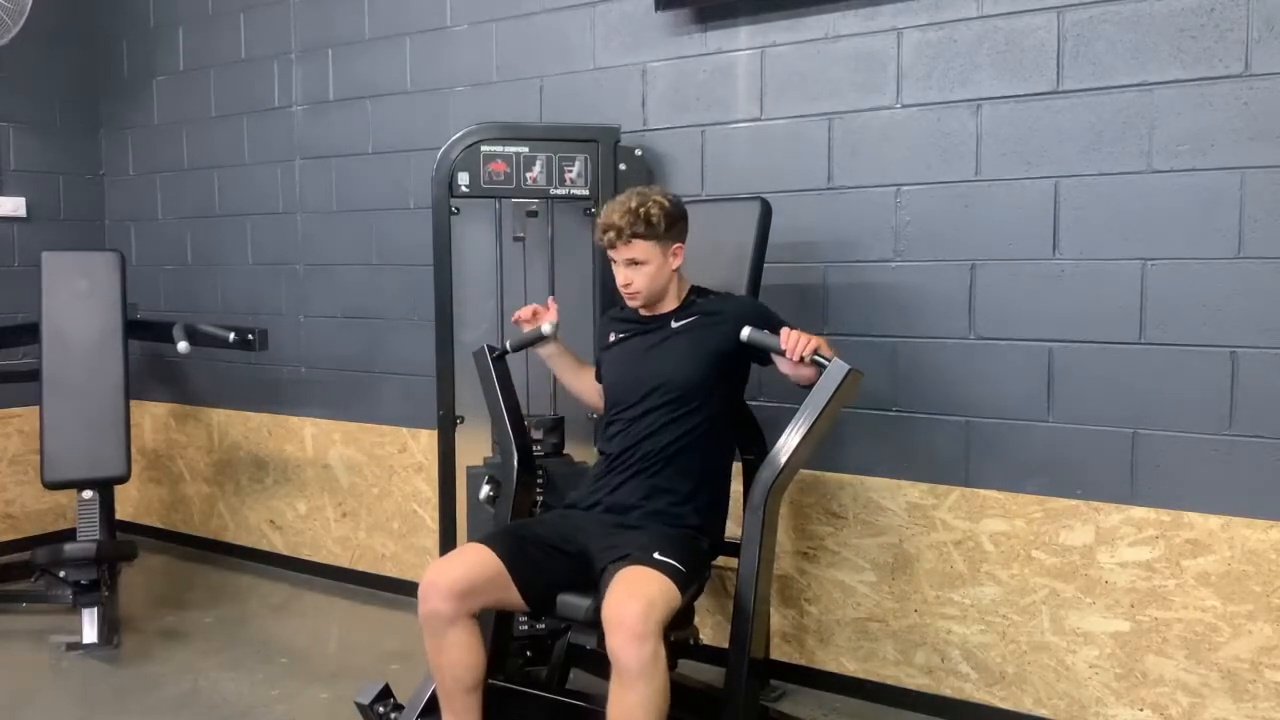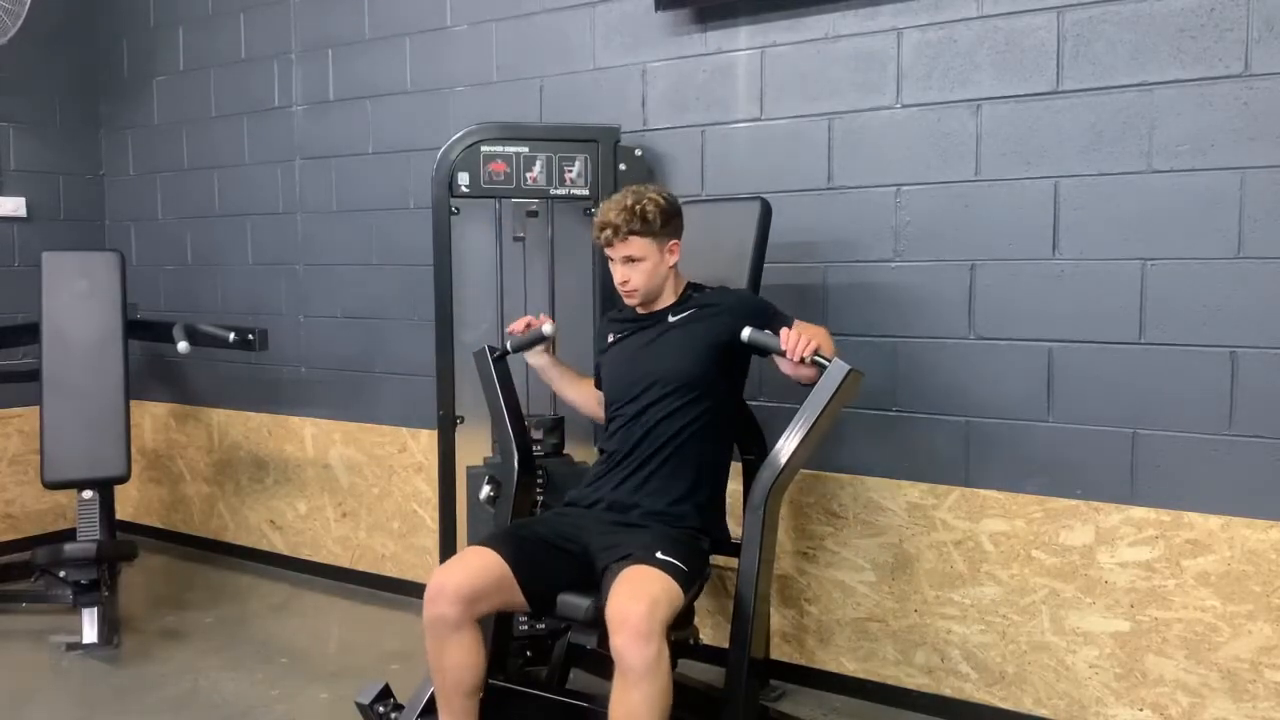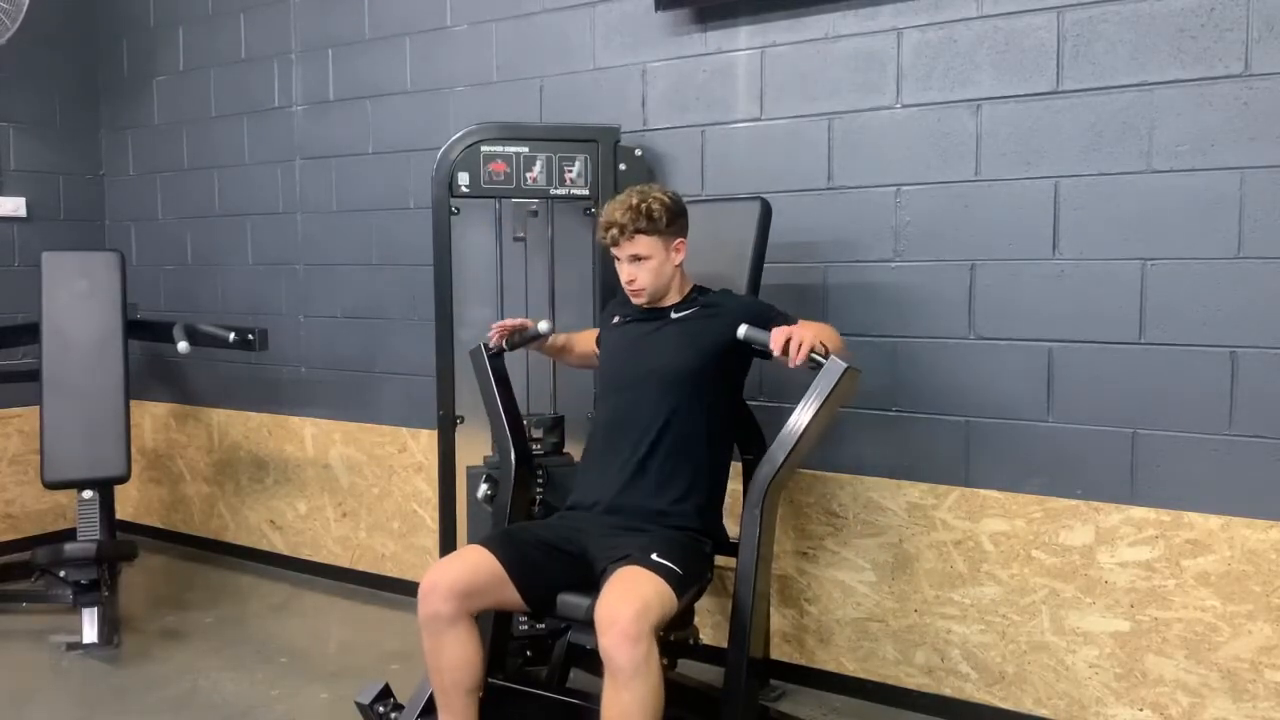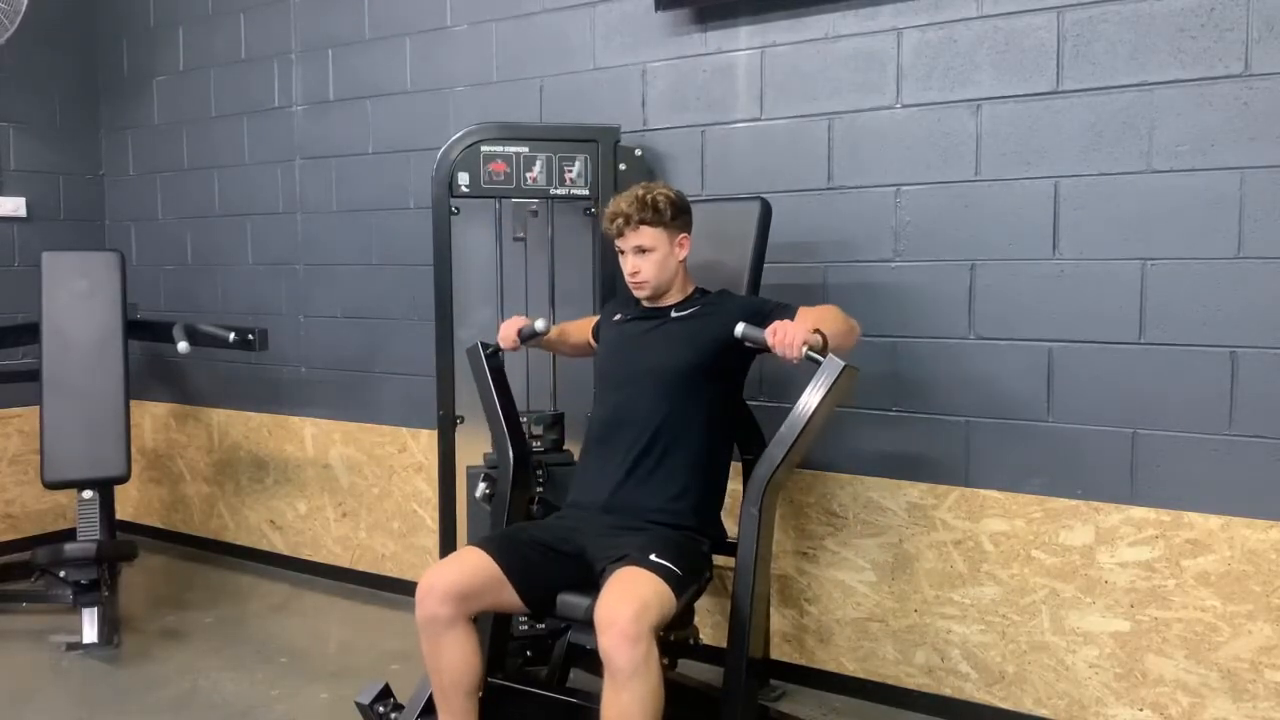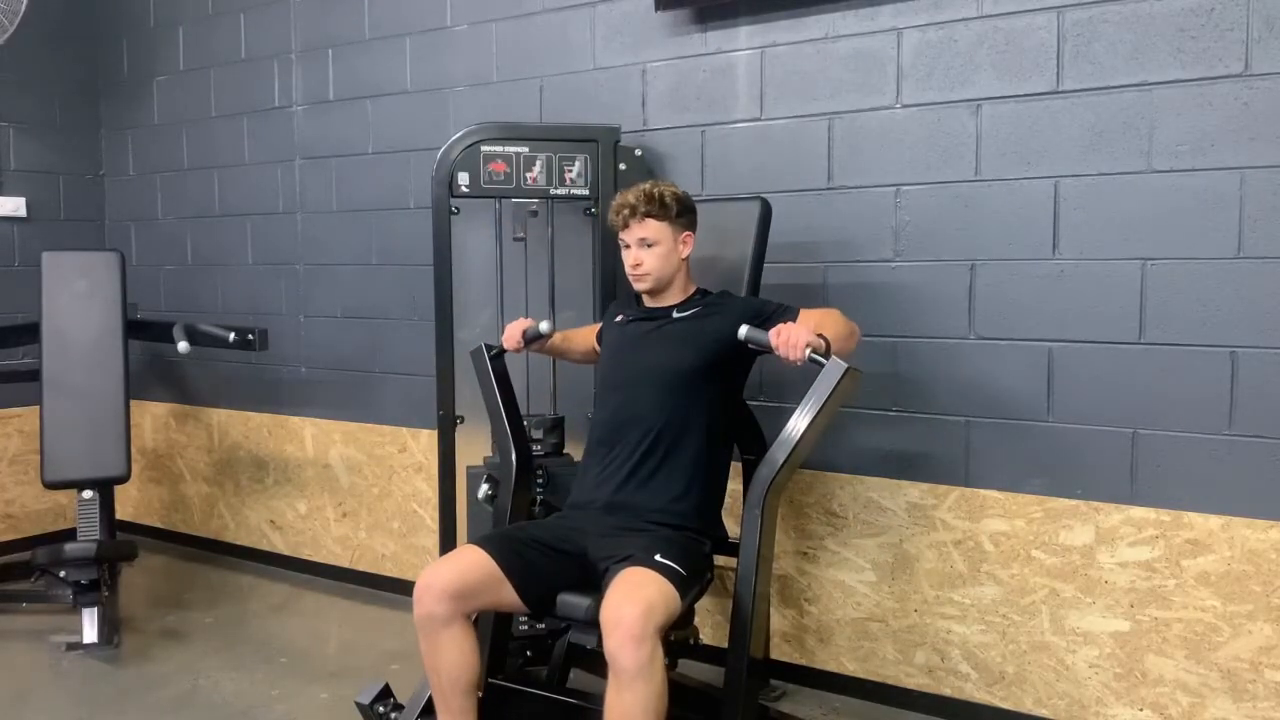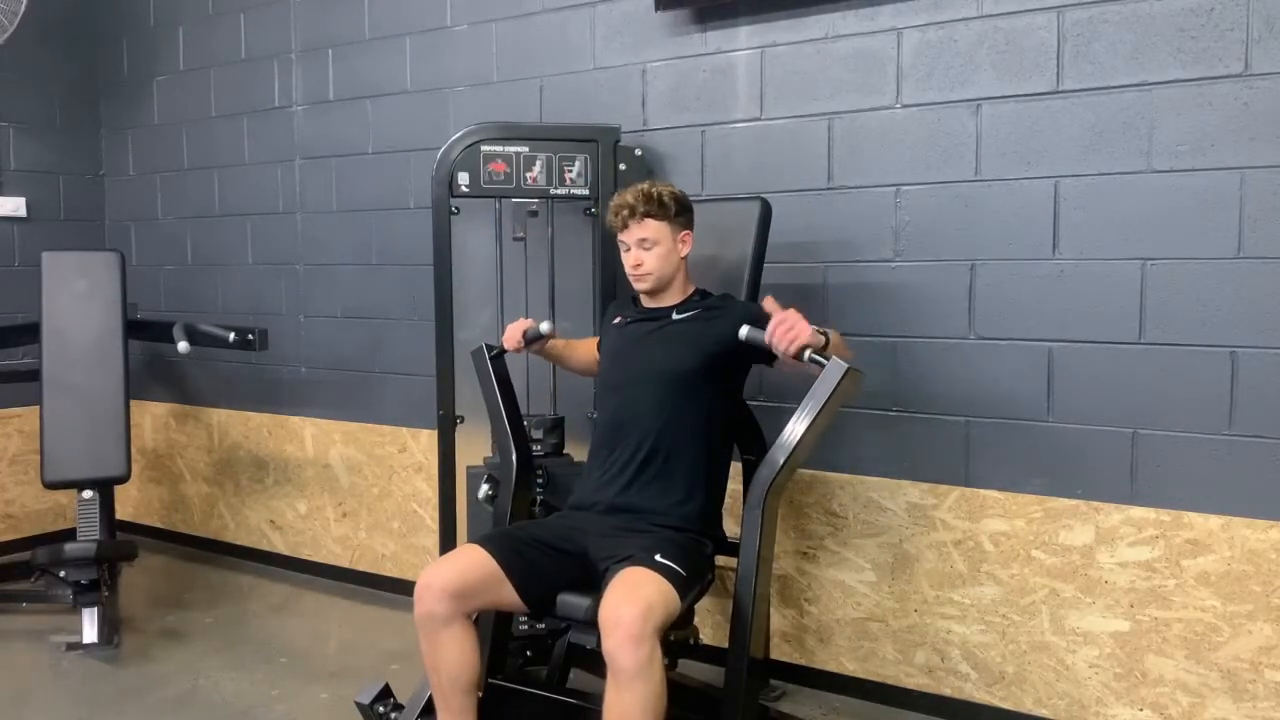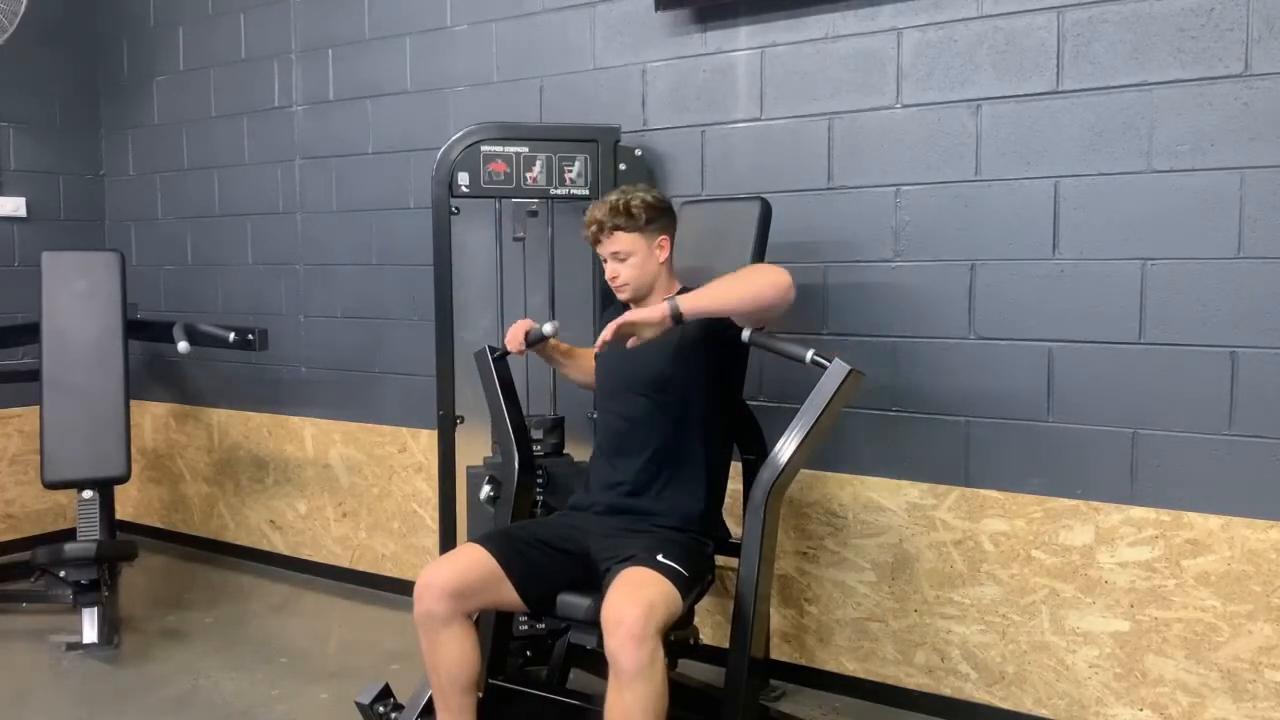
dt=0.4s
person 1, frame 1
left shoulder: (728, 318)
right shoulder: (614, 324)
left elbow: (813, 364)
left wrist: (807, 354)
right wrist: (548, 345)
left hip: (667, 529)
right hip: (585, 516)
left knee: (629, 620)
right knee: (442, 588)
person 1, frame 2
left shoulder: (726, 311)
right shoulder: (613, 325)
left elbow: (816, 348)
left wrist: (807, 349)
right wrist: (541, 360)
left hip: (666, 527)
right hip: (584, 514)
left knee: (634, 621)
right knee: (446, 594)
person 1, frame 3
left shoulder: (725, 314)
right shoulder: (620, 313)
left elbow: (828, 344)
left wrist: (807, 340)
right wrist: (539, 340)
left hip: (665, 531)
right hip: (581, 520)
left knee: (621, 622)
right knee: (441, 590)
person 1, frame 4
left shoulder: (725, 314)
right shoulder: (619, 312)
left elbow: (844, 327)
left wrist: (807, 333)
right wrist: (537, 334)
left hip: (663, 532)
right hip: (578, 520)
left knee: (621, 622)
right knee: (438, 593)
person 1, frame 5
left shoulder: (726, 316)
right shoulder: (622, 314)
left elbow: (844, 329)
left wrist: (811, 337)
right wrist: (541, 340)
left hip: (664, 532)
right hip: (579, 521)
left knee: (628, 624)
right knee: (436, 591)
person 1, frame 6
left shoulder: (724, 319)
right shoulder: (620, 315)
left elbow: (836, 354)
left wrist: (810, 336)
right wrist: (543, 344)
left hip: (665, 533)
right hip: (582, 519)
left knee: (626, 623)
right knee: (437, 590)
person 1, frame 7
left shoulder: (700, 321)
right shoulder: (619, 325)
left elbow: (777, 286)
left wrist: (668, 313)
right wrist: (546, 346)
left hip: (668, 532)
right hip: (585, 518)
left knee: (628, 623)
right knee: (437, 589)
